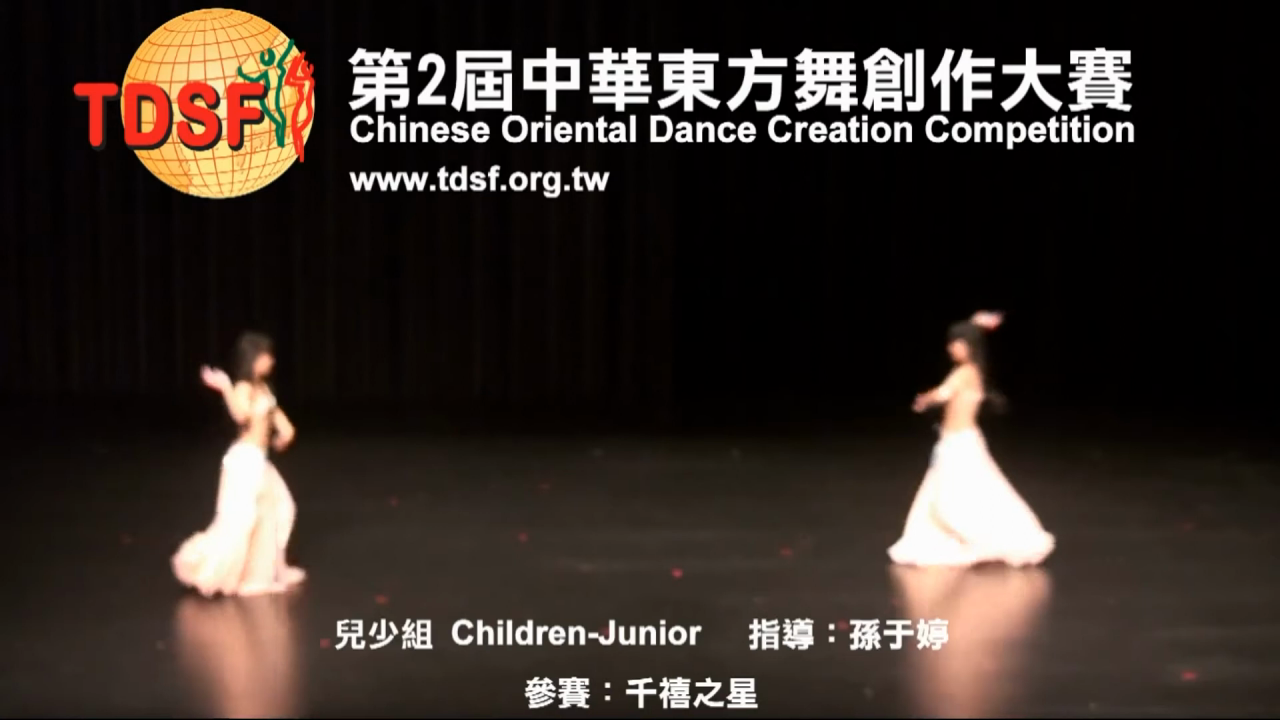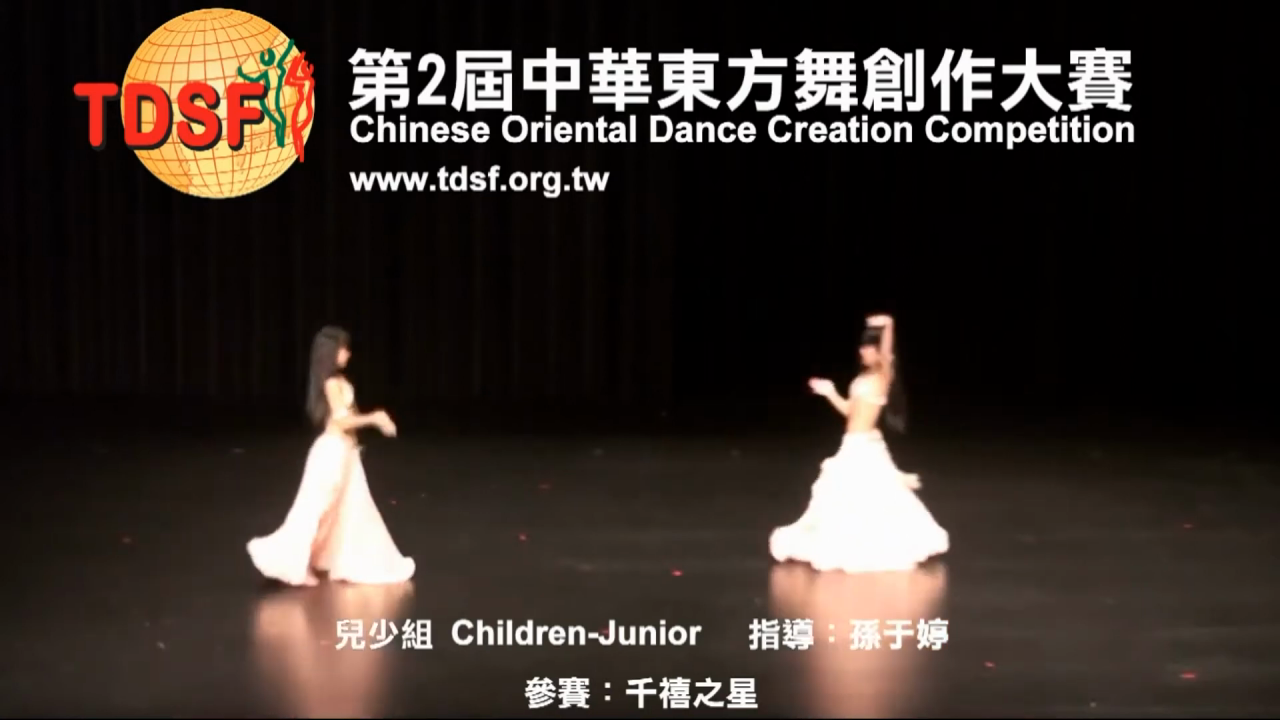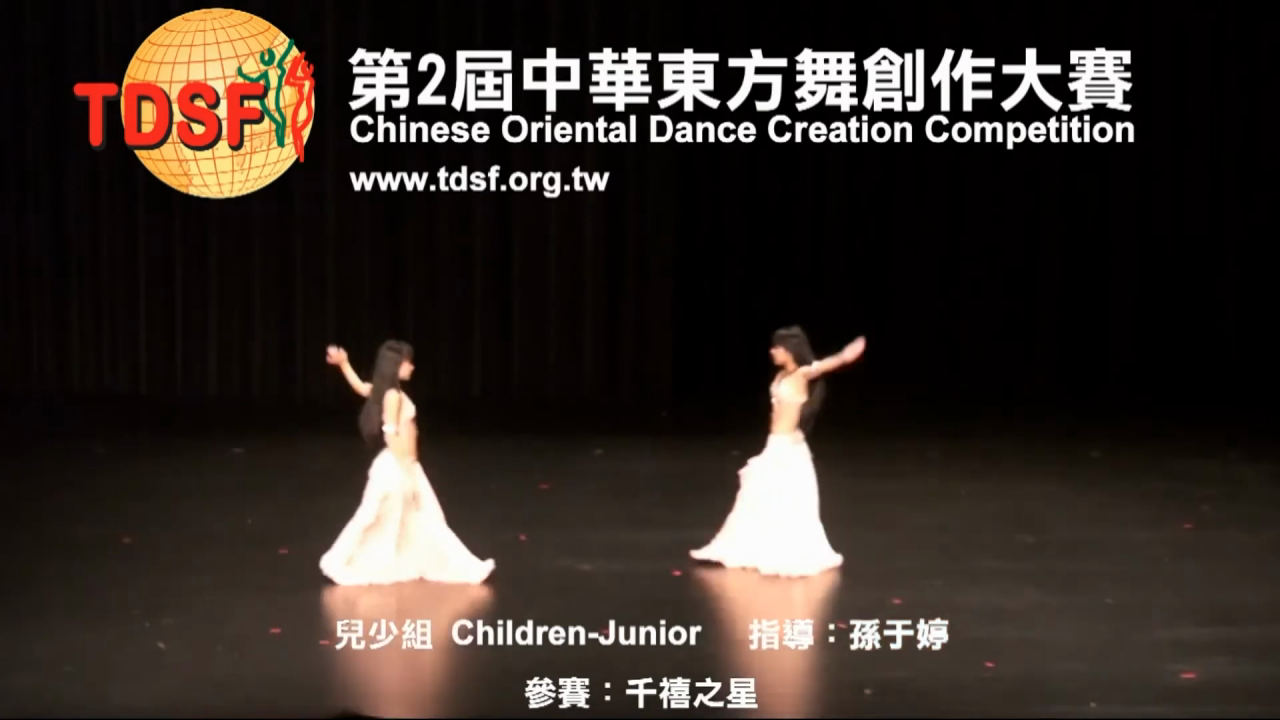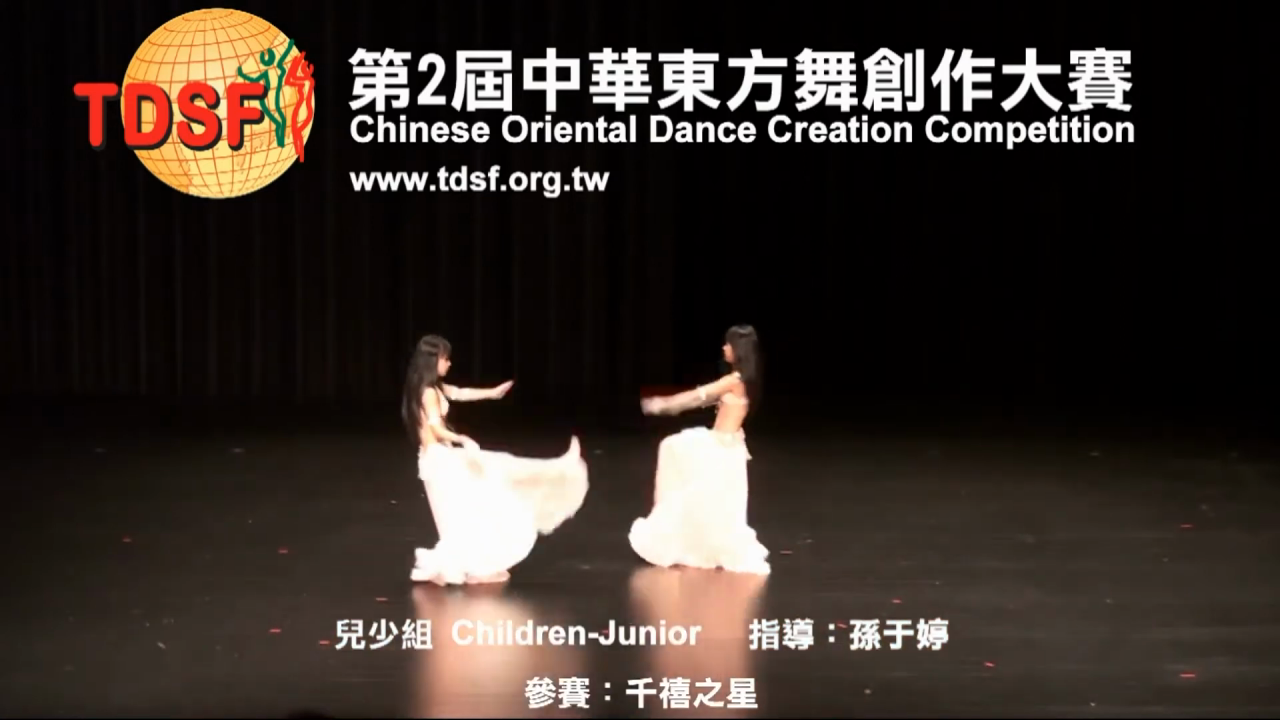
dt=0.4s
person 1, frame 1
left shoulder: (262, 387)
right shoulder: (244, 388)
left elbow: (277, 415)
right elbow: (241, 415)
left wrist: (285, 431)
right wrist: (224, 387)
left hip: (257, 458)
right hip: (246, 458)
left knee: (277, 510)
right knee: (243, 518)
left ankle: (261, 574)
right ankle: (216, 575)
person 1, frame 2
left shoulder: (335, 378)
right shoulder: (333, 383)
right elbow: (343, 421)
right wrist: (374, 418)
left hip: (344, 450)
right hip: (333, 449)
left knee: (353, 509)
right knee: (318, 507)
left ankle: (354, 566)
right ankle: (291, 564)
person 1, frame 3
left shoulder: (386, 390)
right shoulder: (392, 396)
left elbow: (361, 386)
right elbow: (391, 435)
left wrist: (343, 363)
left hip: (408, 467)
right hip: (396, 467)
left knee: (426, 520)
right knee: (377, 519)
right ankle: (348, 568)
person 1, frame 4
left shoulder: (434, 387)
right shoulder: (428, 392)
left elbow: (458, 393)
right elbow: (435, 428)
left wrist: (492, 393)
right wrist: (462, 440)
left hip: (443, 455)
right hip: (438, 457)
person 2, frame 1
left shoulder: (968, 371)
right shoulder: (964, 370)
left elbow: (942, 395)
right elbow: (964, 337)
left wrist: (923, 400)
right wrist: (977, 324)
left hip: (963, 444)
right hip: (952, 444)
left knee: (959, 500)
right knee: (938, 499)
person 2, frame 2
left shoulder: (883, 376)
right shoulder: (863, 378)
left elbow: (886, 355)
left wrist: (888, 326)
right wrist: (830, 392)
left hip: (864, 446)
right hip: (854, 445)
person 2, frame 3
left shoulder: (802, 375)
right shoulder: (781, 376)
left elbow: (821, 366)
left wrist: (845, 356)
left hip: (787, 447)
right hip: (777, 446)
left knee: (787, 504)
right knee: (758, 498)
person 2, frame 4
left shoulder: (736, 379)
right shoulder: (737, 377)
left elbow: (702, 395)
right elbow: (705, 395)
left wrist: (664, 404)
right wrist: (667, 403)
left hip: (725, 444)
right hip: (713, 441)
left knee: (717, 502)
left ankle: (741, 557)
